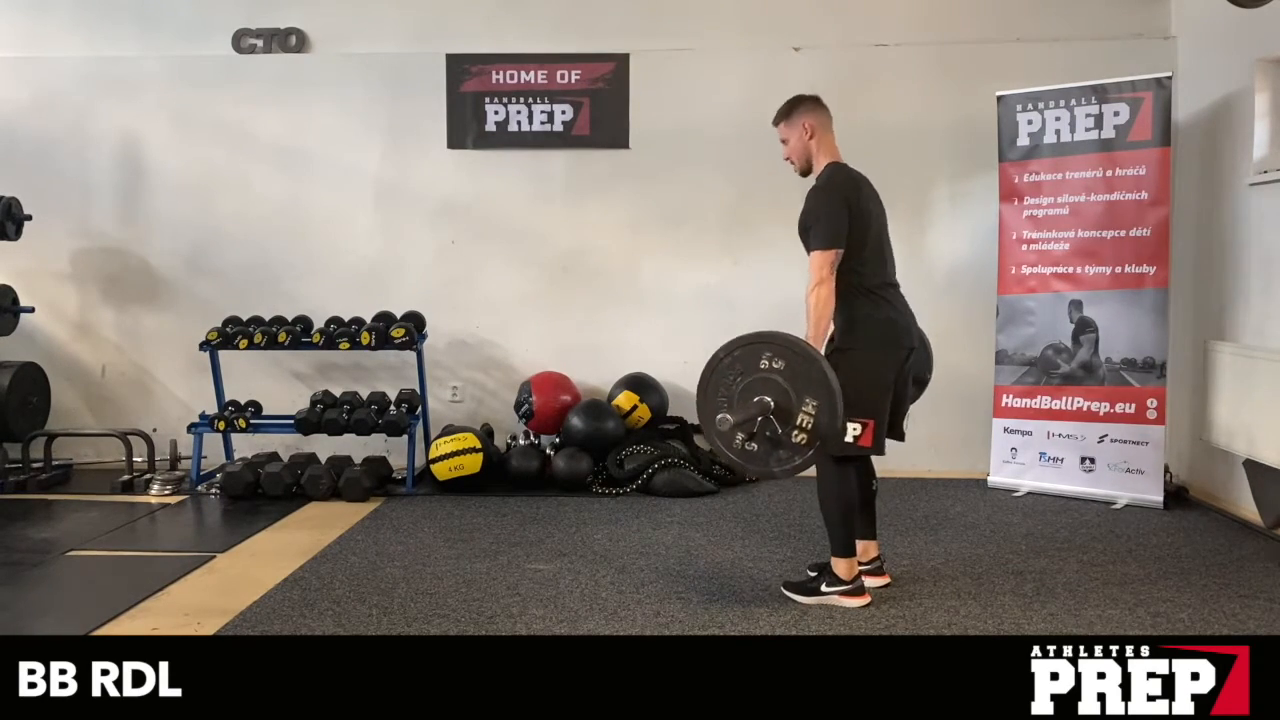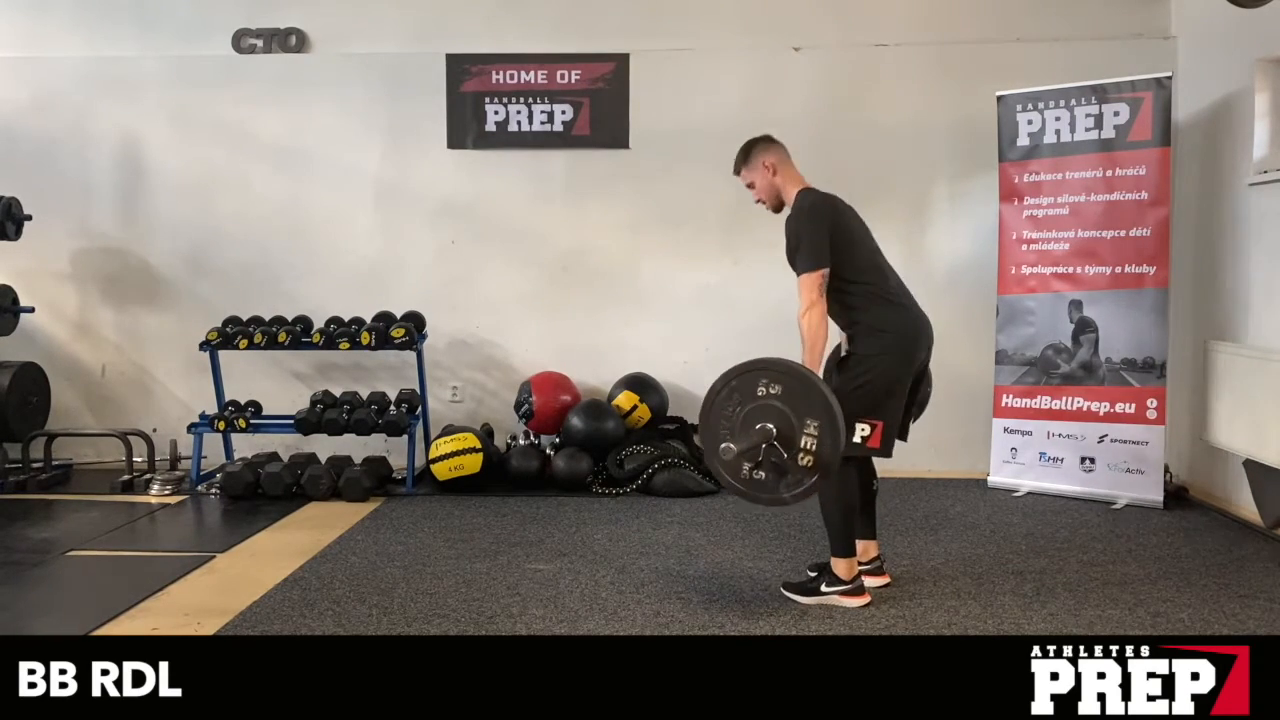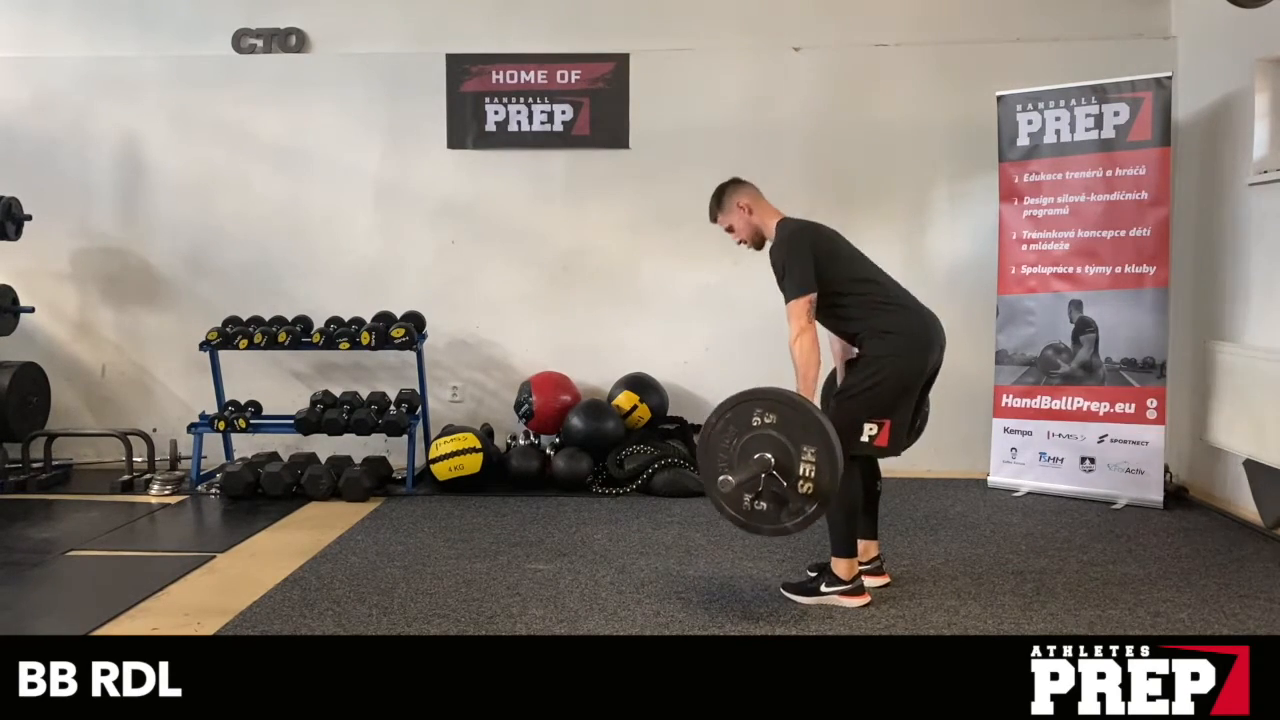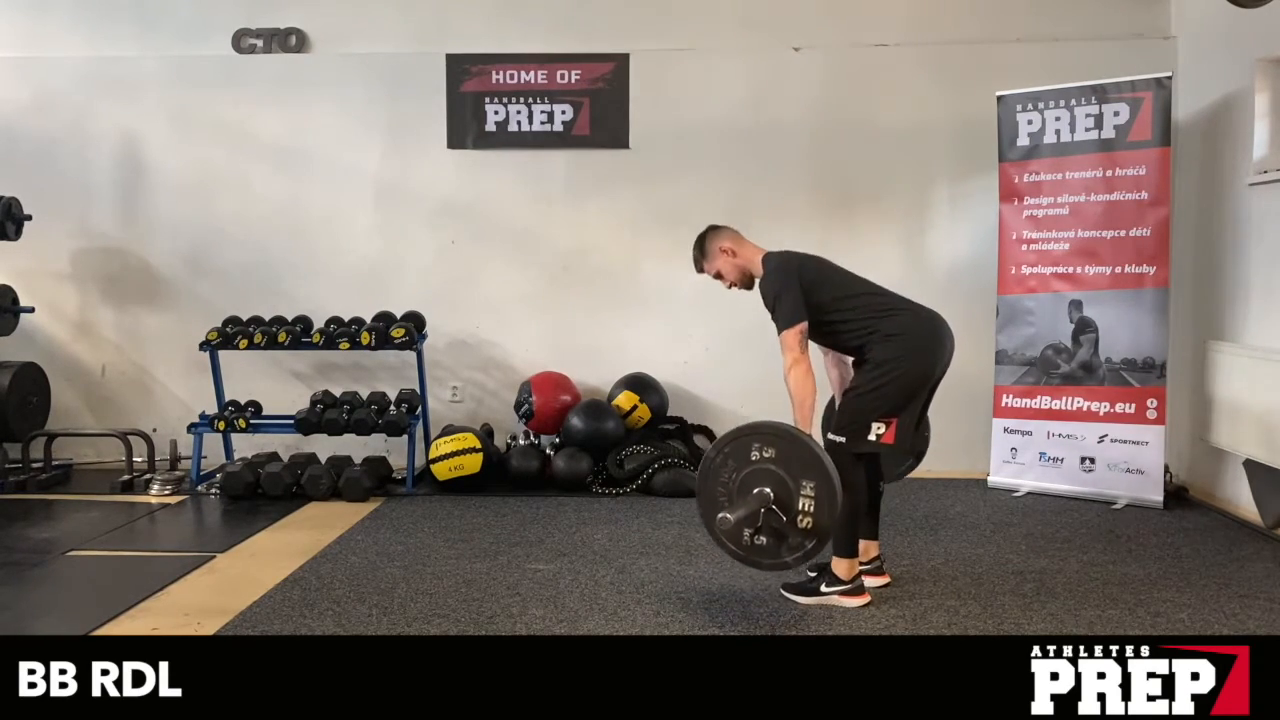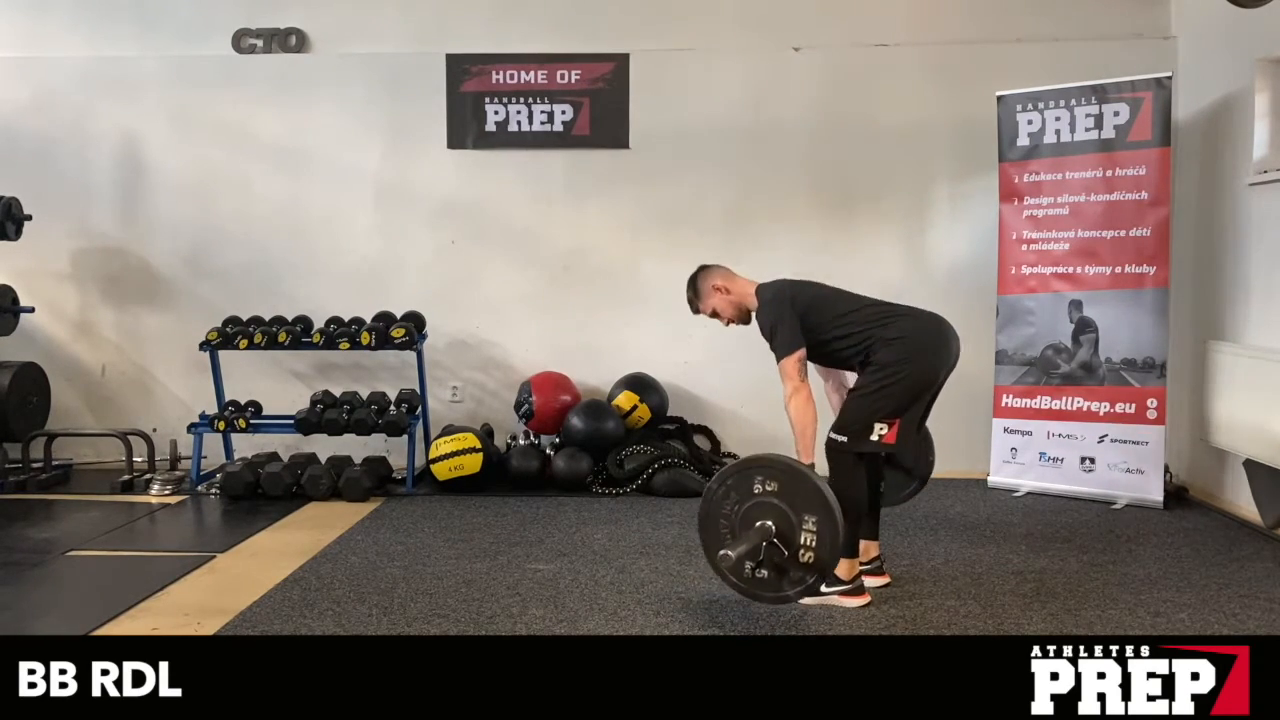
dt=0.2s
person 1, frame 1
left shoulder: (827, 191)
right shoulder: (856, 185)
left elbow: (823, 282)
left hip: (867, 337)
right hip: (891, 329)
left knee: (833, 449)
right knee: (850, 449)
left ankle: (843, 578)
right ankle: (868, 558)
person 1, frame 2
left shoulder: (805, 215)
right shoulder: (827, 208)
left elbow: (813, 305)
right wrist: (849, 356)
left hip: (885, 341)
right hip: (906, 332)
right knee: (850, 448)
left ankle: (843, 578)
right ankle: (868, 559)
person 1, frame 3
left shoulder: (788, 243)
right shoulder: (805, 236)
left elbow: (802, 330)
right elbow: (842, 315)
right wrist: (846, 386)
left hip: (898, 344)
right hip: (919, 336)
left knee: (837, 448)
right knee: (853, 448)
left ankle: (844, 578)
right ankle: (868, 559)
person 1, frame 4
left shoulder: (776, 276)
right shoulder: (792, 269)
left elbow: (796, 362)
right elbow: (833, 349)
right wrist: (848, 408)
left hip: (907, 345)
right hip: (928, 338)
left knee: (843, 449)
right knee: (857, 445)
left ankle: (843, 579)
right ankle: (868, 559)
person 1, frame 5
left shoulder: (772, 306)
right shoulder: (787, 298)
left elbow: (797, 391)
right elbow: (833, 375)
left wrist: (805, 468)
right wrist: (849, 426)
left hip: (913, 349)
right hip: (933, 341)
left knee: (845, 447)
right knee: (859, 445)
left ankle: (845, 578)
right ankle: (869, 559)
